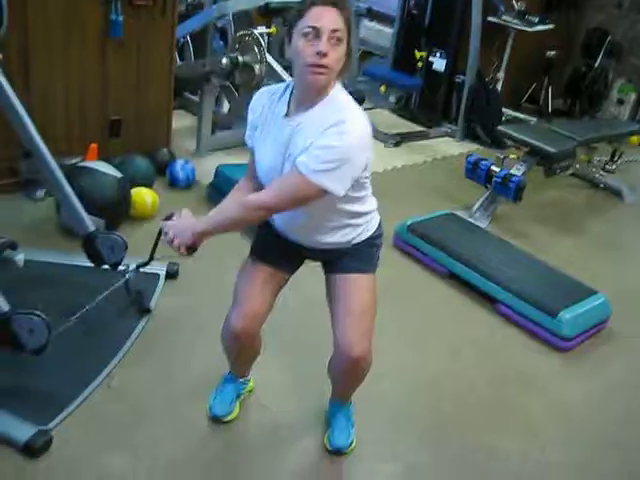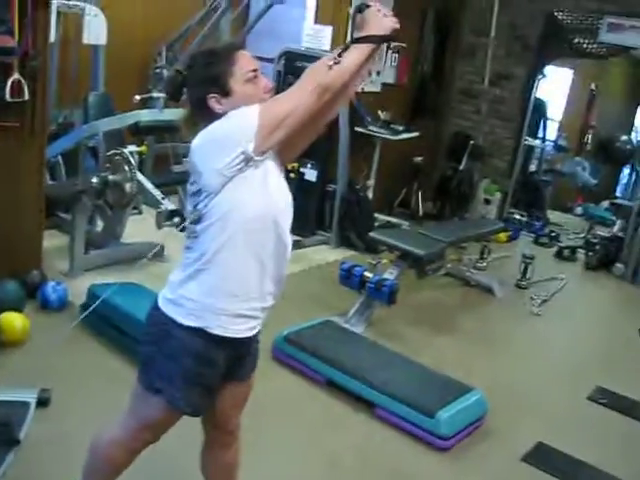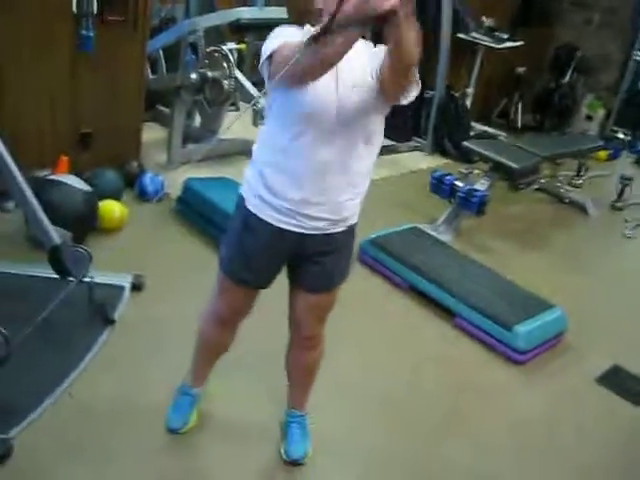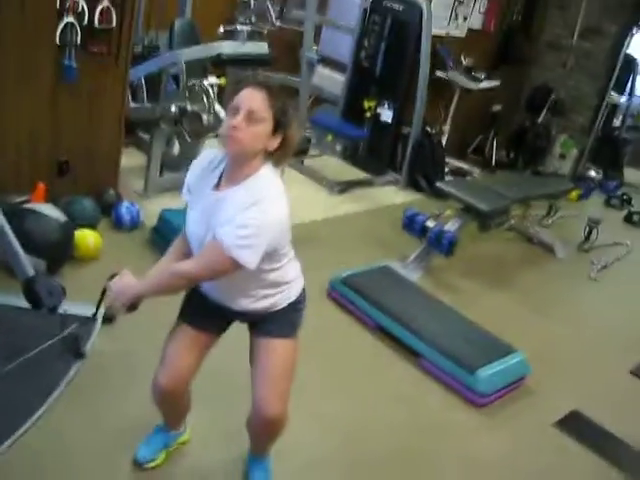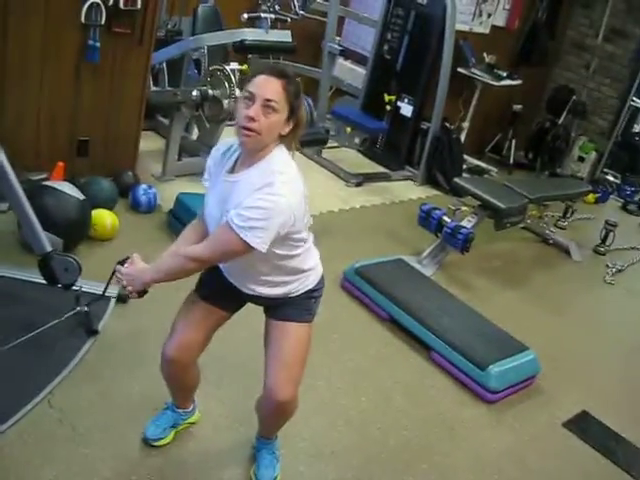
dt=1s
person 1, frame 1
left shoulder: (347, 129)
right shoulder: (265, 101)
left elbow: (269, 202)
right elbow: (254, 180)
left wrist: (198, 227)
right wrist: (203, 223)
left hip: (349, 239)
right hip: (285, 229)
left knee: (355, 352)
right knee: (239, 326)
left ankle: (340, 405)
right ankle: (239, 377)
person 1, frame 2
left shoulder: (263, 148)
right shoulder: (220, 140)
left elbow: (324, 103)
right elbow: (315, 90)
left wrist: (370, 41)
left hip: (239, 329)
right hip: (192, 327)
left knee: (224, 431)
right knee: (141, 429)
person 1, frame 3
left shoulder: (380, 63)
right shoulder: (288, 42)
left elbow: (404, 62)
right elbow: (301, 68)
left hip: (331, 230)
right hip: (265, 215)
left knee: (308, 332)
right knee: (225, 313)
left ankle: (296, 416)
right ankle: (192, 387)
person 1, frame 4
left shoulder: (264, 207)
right shoulder: (205, 165)
left elbow: (193, 271)
right elbow: (189, 239)
left wrist: (136, 289)
right wrist: (142, 282)
left hip: (273, 304)
right hip: (214, 292)
left knee: (269, 413)
right knee: (167, 384)
right ankle: (173, 429)
person 1, frame 5
left shoulder: (278, 192)
right shoulder: (224, 152)
left elbow: (203, 255)
right elbow: (203, 224)
left wrist: (146, 276)
right wrist: (151, 266)
left hip: (292, 288)
right hip: (231, 271)
left knee: (280, 395)
right knee: (175, 354)
left ankle: (266, 440)
right ankle: (183, 408)
